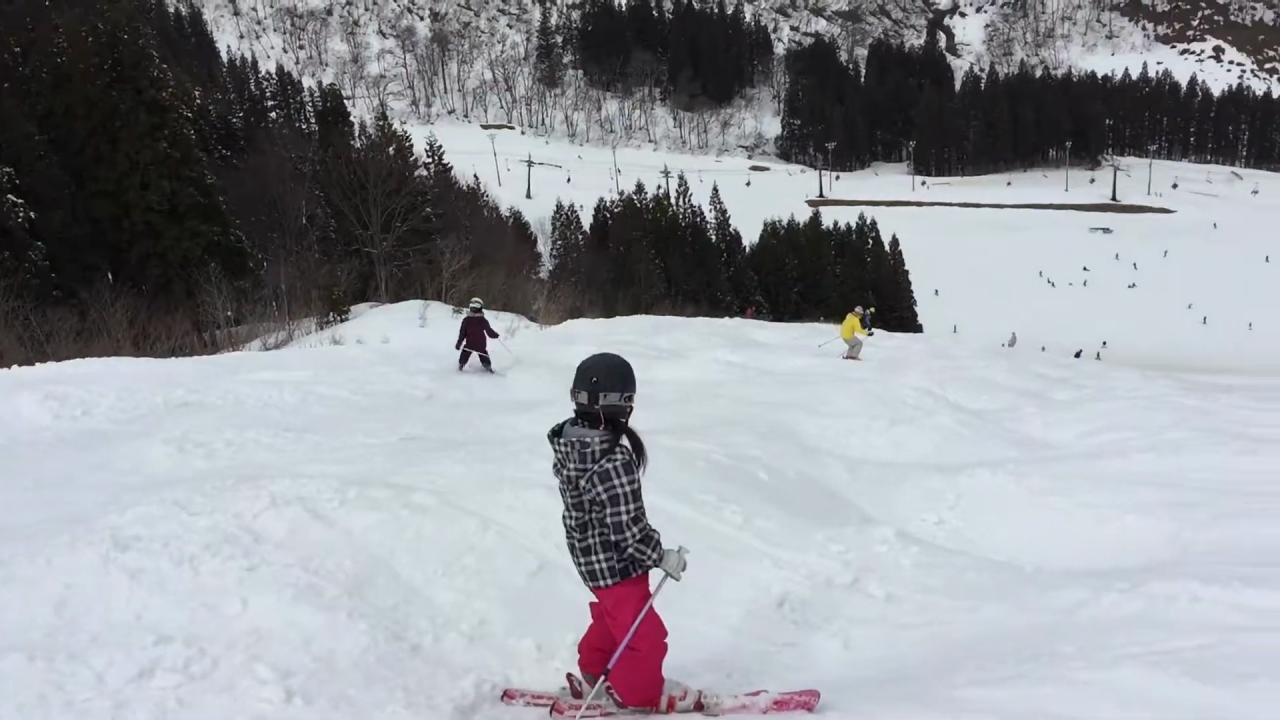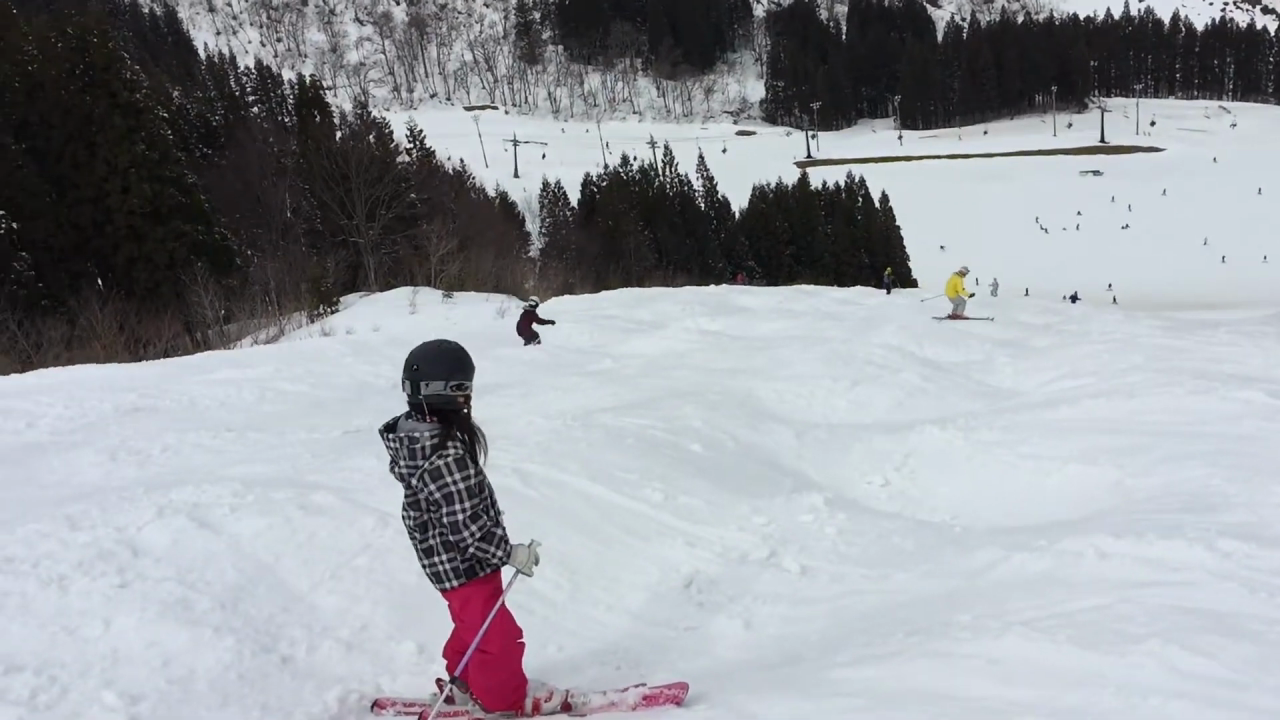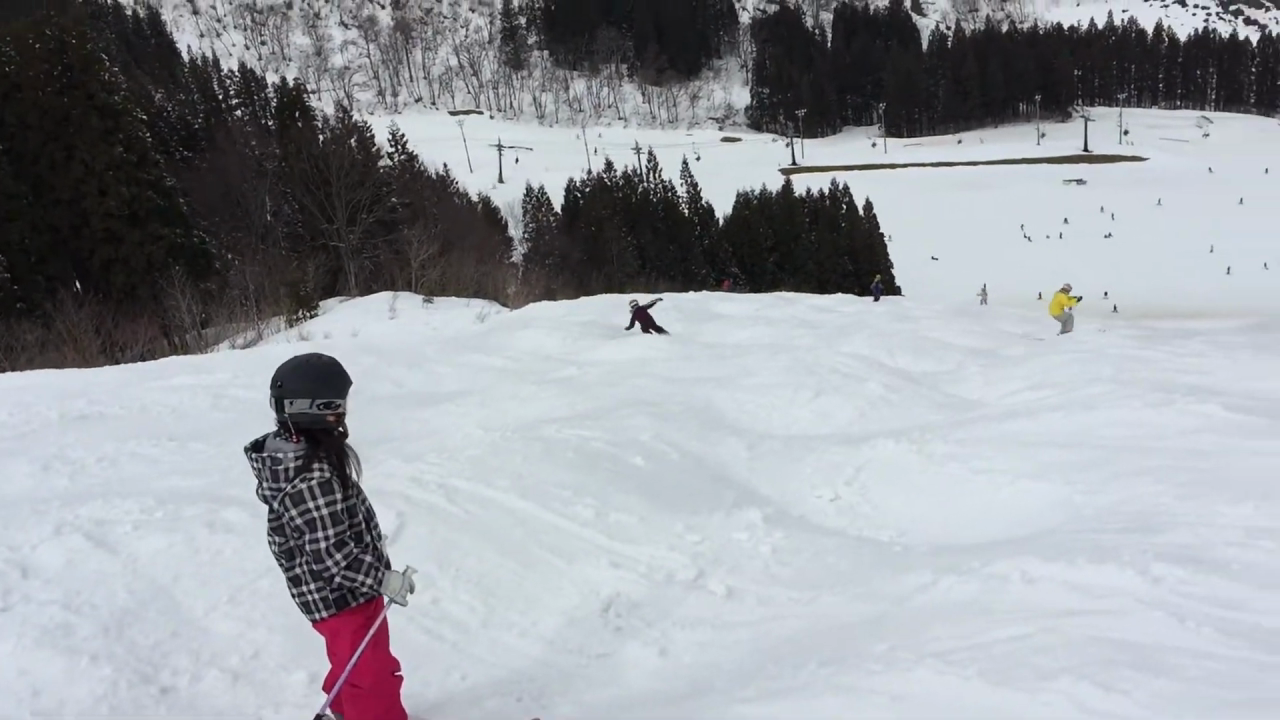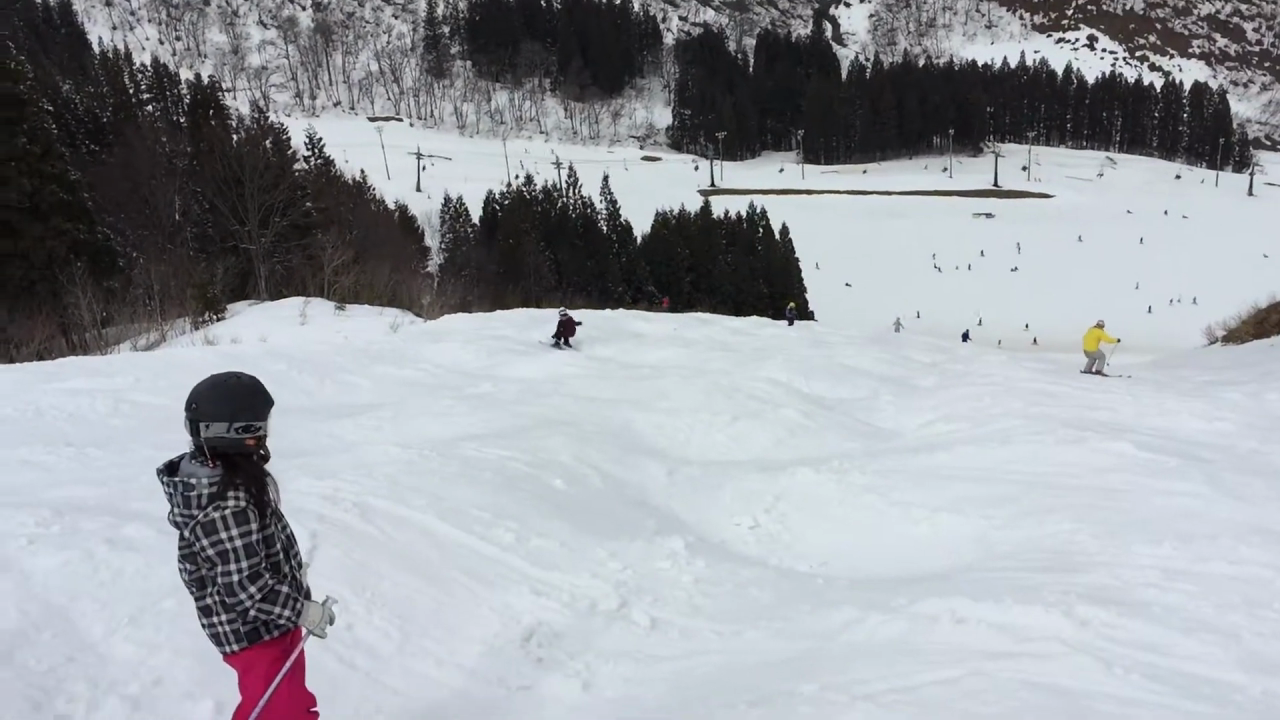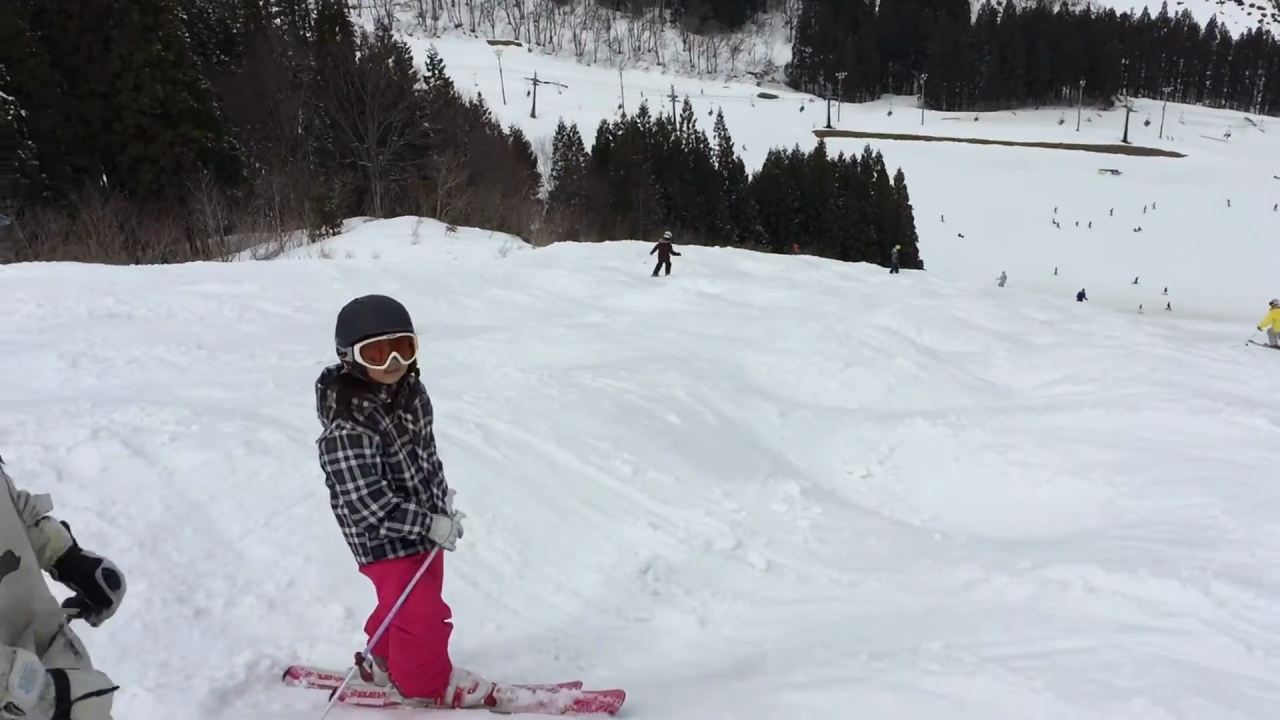
dt=1s
person 1, frame 1
left shoulder: (569, 438)
right shoulder: (613, 462)
right elbow: (627, 529)
right wrist: (661, 556)
left hip: (591, 558)
right hip: (616, 564)
left knee: (612, 618)
right knee: (644, 633)
left ankle: (595, 676)
right ankle: (638, 693)
person 1, frame 2
left shoulder: (413, 434)
right shoulder: (447, 457)
right elbow: (466, 527)
right wrist: (510, 552)
left hip: (448, 561)
right hip: (465, 565)
left knee: (472, 625)
right knee: (496, 634)
left ankle: (466, 684)
person 1, frame 3
left shoulder: (296, 452)
right shoulder: (312, 480)
right elbow: (332, 555)
right wrist: (384, 581)
left hip: (340, 591)
right hip: (340, 597)
left knee: (356, 664)
right knee: (370, 674)
person 1, frame 4
left shoulder: (217, 473)
right shoulder: (227, 507)
right elbow: (245, 588)
left wrist: (291, 578)
right wrist: (303, 610)
left hip: (266, 621)
right hip: (255, 628)
person 1, frame 5
left shoulder: (408, 390)
right shoulder: (348, 424)
right elbow: (368, 503)
left wrist: (440, 500)
right wrist: (430, 523)
left hip: (421, 524)
right hip: (389, 540)
left knee: (402, 606)
right knee: (420, 614)
left ankle: (386, 663)
right ankle: (428, 683)
